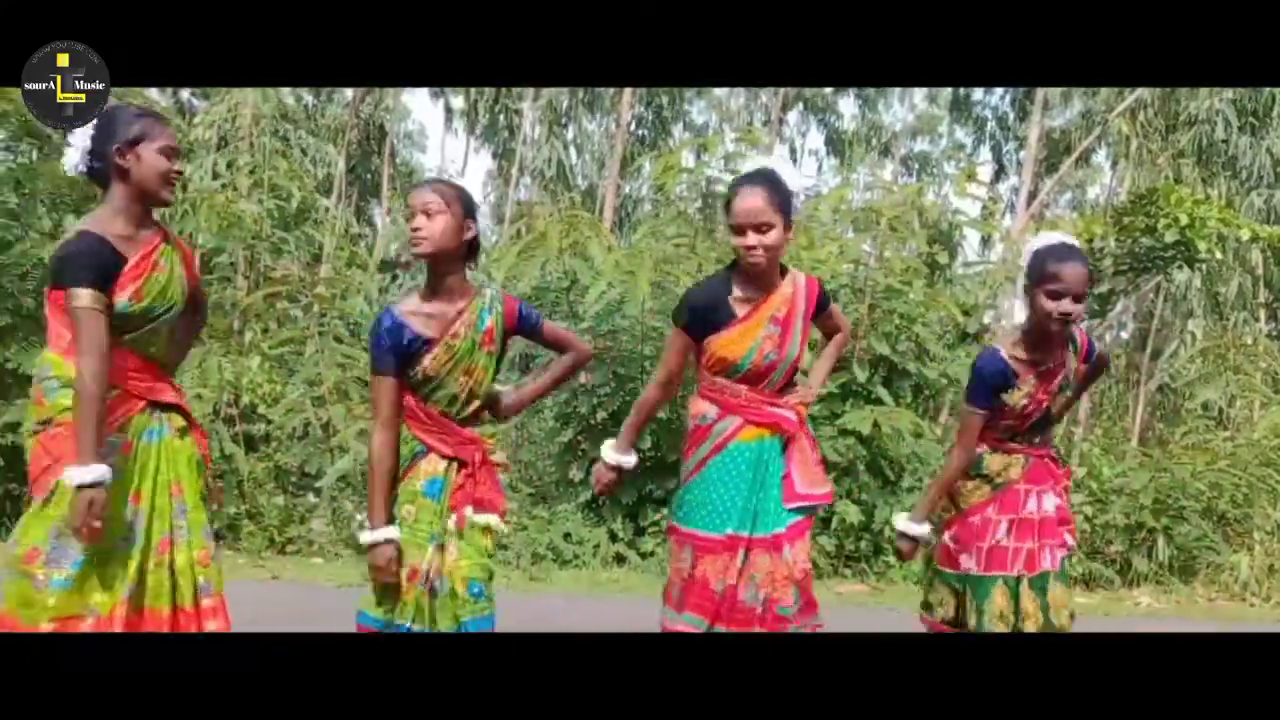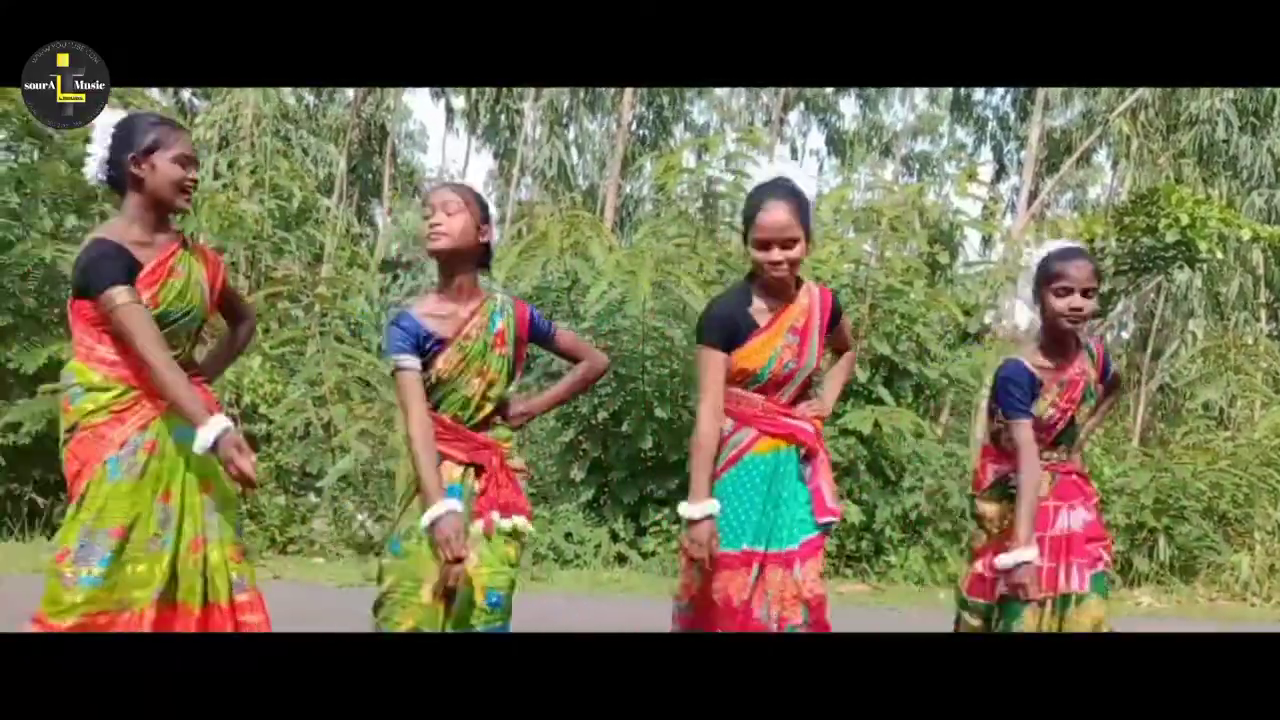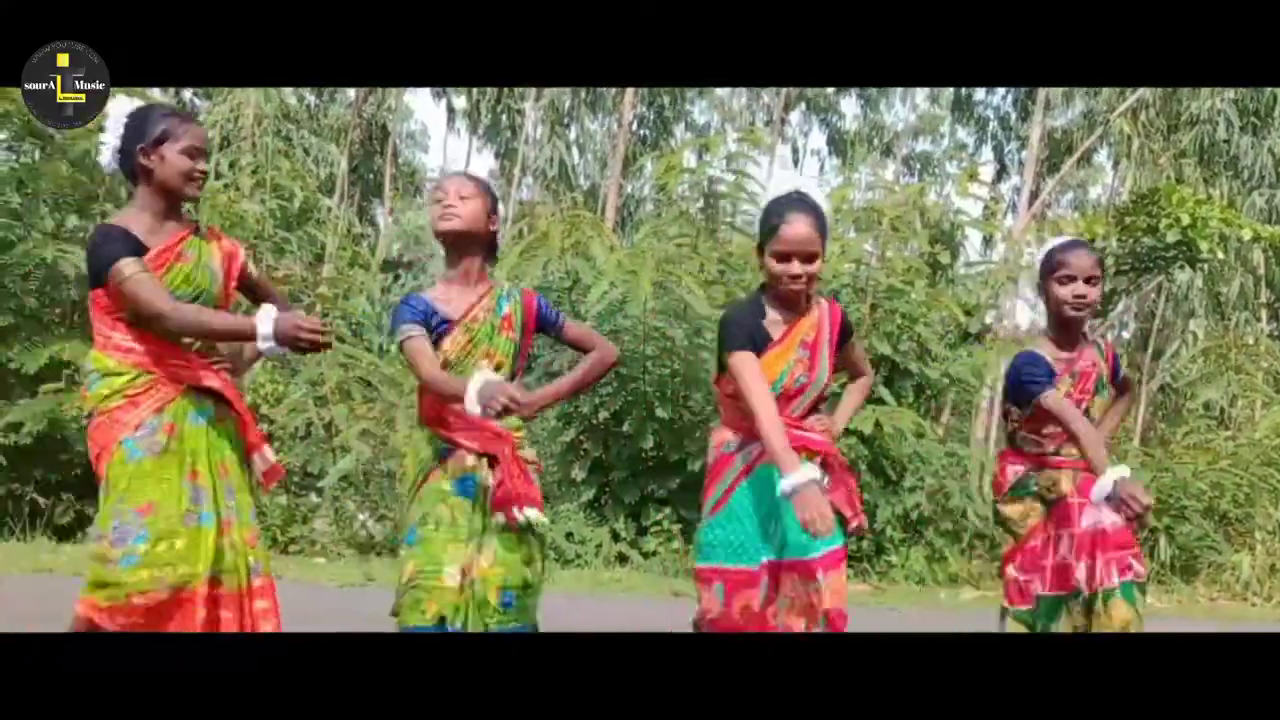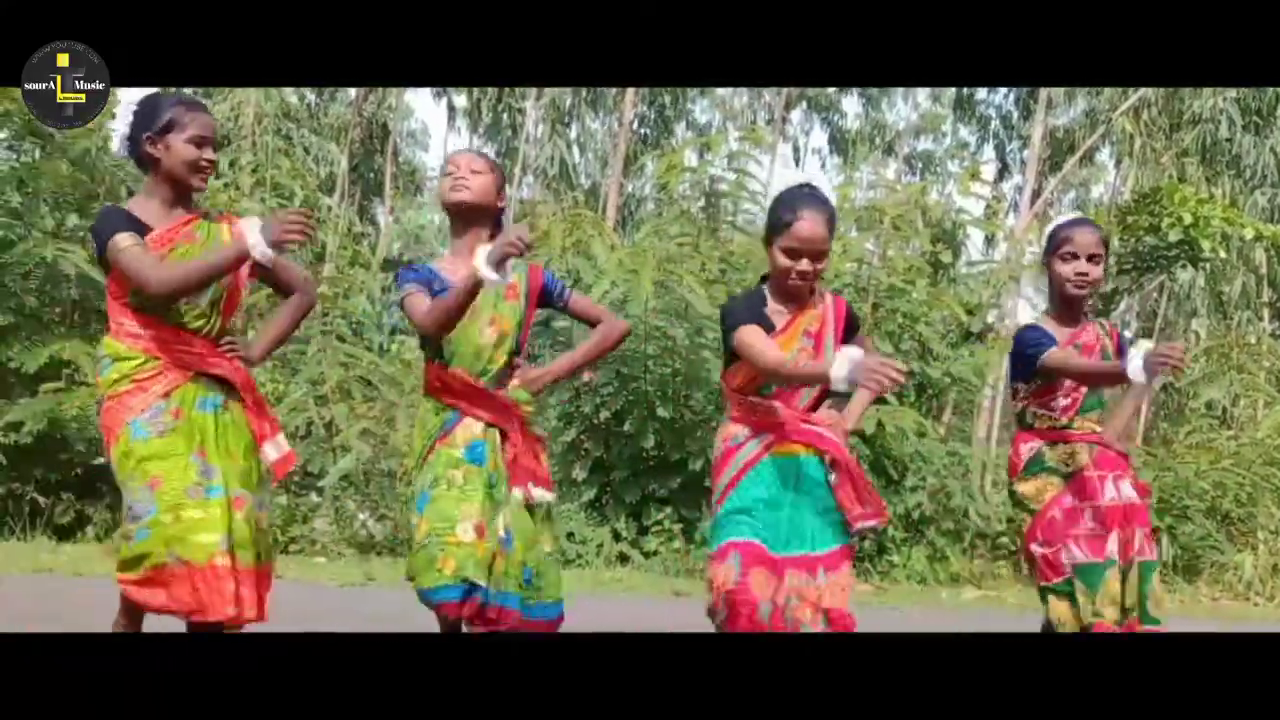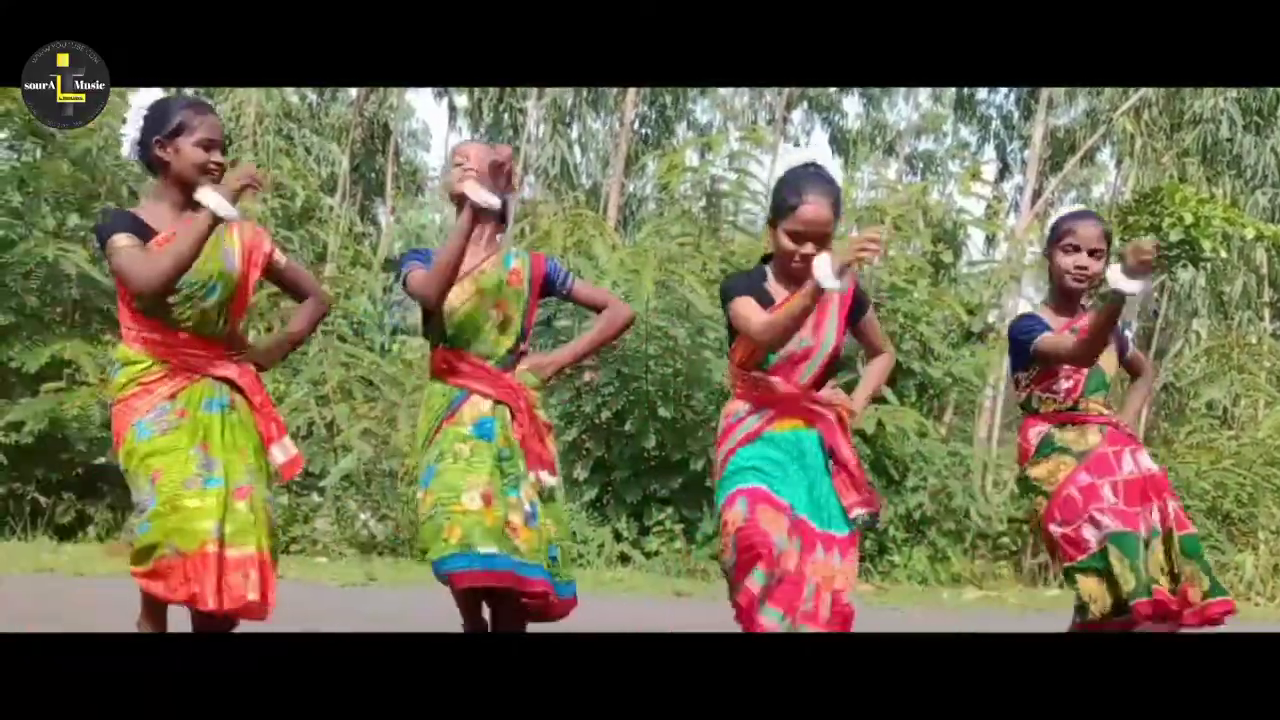
dt=0.1s
person 1, frame 1
left shoulder: (171, 249)
right shoulder: (89, 250)
left elbow: (193, 311)
right elbow: (92, 360)
right wrist: (88, 471)
left hip: (152, 419)
right hip: (87, 415)
left knee: (171, 551)
right knee: (61, 569)
person 1, frame 2
left shoulder: (194, 256)
right shoulder: (106, 254)
left elbow: (243, 319)
right elbow: (147, 349)
left wrist: (205, 371)
right wrist: (213, 430)
left hip: (176, 419)
right hip: (116, 419)
left knee: (204, 560)
right knee: (100, 559)
person 1, frame 3
left shoulder: (211, 245)
right shoulder: (111, 239)
left elbow: (278, 301)
right elbow: (165, 313)
left wrist: (240, 361)
right wrist: (267, 329)
left hip: (206, 411)
right hip: (138, 410)
left knee: (221, 542)
right knee: (151, 546)
person 1, frame 4
left shoulder: (223, 228)
right shoulder: (119, 222)
left elbow: (302, 290)
right elbow: (161, 282)
left wrist: (256, 346)
right wrist: (253, 242)
left hip: (215, 399)
right hip: (147, 394)
left knee: (219, 531)
right knee: (177, 522)
right ankle: (128, 622)
person 1, frame 5
left shoulder: (236, 232)
right shoulder: (123, 225)
left elbow: (314, 296)
right elbow: (149, 281)
left wrist: (269, 352)
right wrist: (213, 208)
left hip: (224, 400)
right hip: (156, 397)
left knee: (228, 527)
right knee: (182, 517)
right ankle: (152, 619)
person 2, frame 1
left shoulder: (500, 309)
right shoulder: (395, 323)
left elbow: (579, 351)
right elbow: (384, 428)
left wrist: (515, 400)
right wrist: (379, 530)
left hip: (474, 466)
right hip: (417, 467)
left knee: (466, 590)
right knee: (405, 592)
person 2, frame 2
left shoulder: (513, 315)
right shoulder: (409, 324)
left elbow: (595, 361)
right elbow: (416, 418)
left wrist: (530, 407)
right wrist: (439, 510)
left hip: (495, 475)
right hip: (435, 474)
left knee: (487, 600)
right knee: (419, 601)
person 2, frame 3
left shoulder: (521, 304)
right shoulder: (416, 307)
left elbow: (605, 353)
right elbow: (429, 377)
left wrist: (539, 399)
right wrist: (478, 389)
left hip: (507, 466)
right hip: (445, 465)
left knee: (501, 599)
right knee: (438, 593)
person 2, frame 4
left shoulder: (526, 275)
right shoulder: (420, 275)
left elbow: (614, 325)
right elbow: (431, 323)
left wrist: (548, 372)
right wrist: (483, 266)
left hip: (511, 438)
right hip: (449, 437)
left knee: (512, 572)
right knee: (455, 573)
person 2, frame 5
left shoulder: (530, 265)
right shoulder: (423, 262)
left elbow: (619, 311)
right elbow: (430, 294)
left wrist: (555, 360)
right wrist: (473, 204)
left hip: (516, 422)
right hip: (456, 420)
left knee: (521, 549)
right knee: (465, 543)
person 3, frame 1
left shoulder: (806, 292)
right shoulder: (706, 300)
left elbow: (841, 334)
right elbow: (663, 384)
left wrist: (812, 387)
right wrist: (619, 451)
left hip: (779, 449)
right hip: (720, 448)
left knee: (778, 581)
right knee: (710, 577)
person 3, frame 2
left shoulder: (822, 304)
right shoulder: (725, 311)
left elbow: (847, 351)
right elbow: (711, 409)
left wrist: (823, 404)
right wrist: (698, 506)
left hip: (793, 459)
right hip: (736, 462)
left knee: (794, 600)
right knee: (723, 593)
person 3, frame 3
left shoulder: (831, 320)
right shoulder: (740, 322)
left elbow: (863, 376)
right elbow: (758, 407)
left wrist: (837, 423)
right wrist: (798, 481)
left hip: (811, 471)
right hip: (748, 474)
left knee: (812, 608)
right knee: (734, 607)
person 3, frame 4
left shoulder: (838, 314)
right shoulder: (745, 309)
left elbow: (876, 372)
right elbow: (775, 366)
left wrist: (846, 419)
right wrist: (843, 368)
left hip: (815, 469)
right hip: (754, 463)
left knee: (820, 609)
right knee: (746, 603)
person 3, frame 5
left shoulder: (846, 294)
right shoulder: (742, 286)
left elbow: (884, 353)
right elbow: (765, 337)
left wrist: (856, 403)
right wrist: (826, 275)
left hip: (816, 449)
right hip: (756, 443)
left knee: (822, 591)
right knee: (762, 548)
person 4, frame 1
left shoulder: (1077, 343)
right shoulder: (996, 365)
left elbow: (1097, 366)
right elbow: (962, 451)
left wrist: (1060, 410)
right wrist: (918, 519)
left hip: (1040, 477)
right hip: (988, 479)
left knee: (1043, 592)
right knee: (985, 602)
person 4, frame 2
left shoulder: (1094, 354)
right shoulder: (1017, 373)
left elbow: (1114, 385)
right elbow: (1026, 460)
left wrist: (1082, 430)
right wrist: (1021, 550)
left hip: (1065, 488)
right hip: (1013, 494)
left knee: (1081, 613)
right knee: (1009, 611)
person 4, frame 3
left shoulder: (1102, 354)
right shoulder: (1028, 365)
left elbow: (1125, 390)
right elbow: (1072, 423)
left wrist: (1102, 433)
right wrist: (1112, 480)
left hip: (1089, 494)
right hip: (1039, 494)
left knee: (1112, 614)
right knee: (1048, 609)
person 4, frame 4
left shoulder: (1108, 334)
right shoulder: (1032, 337)
left elbow: (1134, 382)
right elbow: (1082, 370)
left wrist: (1116, 430)
right wrist: (1138, 365)
left hip: (1104, 469)
right hip: (1050, 475)
left knee: (1125, 595)
right knee: (1079, 594)
person 4, frame 5
left shoulder: (1106, 326)
right shoulder: (1028, 327)
left elbow: (1140, 371)
right elbow: (1080, 352)
left wrist: (1126, 422)
right wrist: (1120, 288)
left hip: (1113, 453)
right hip: (1062, 460)
right knee: (1111, 579)
